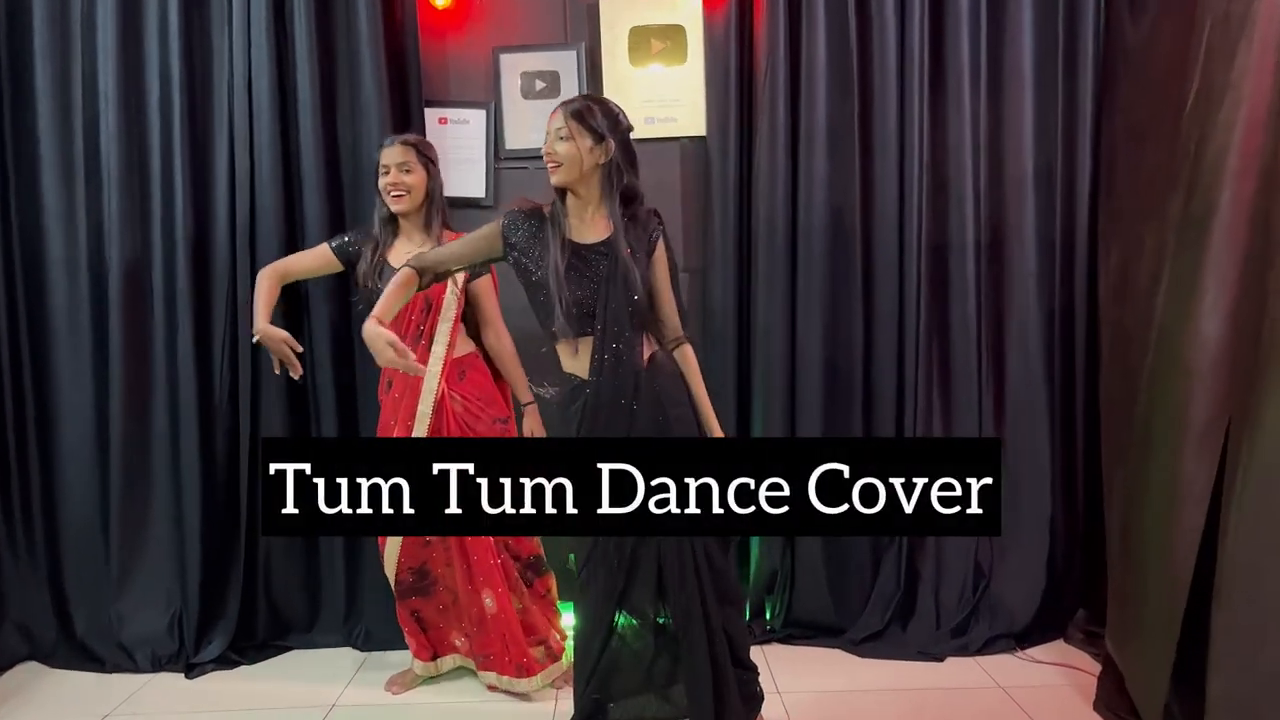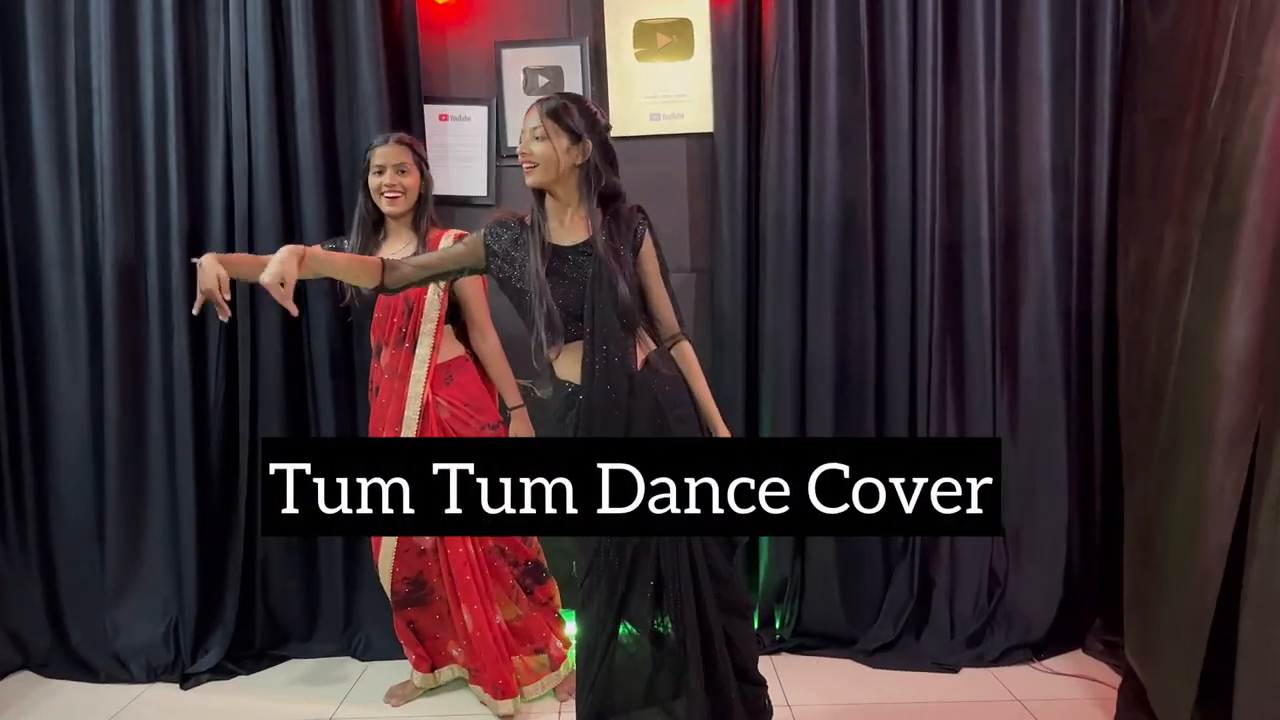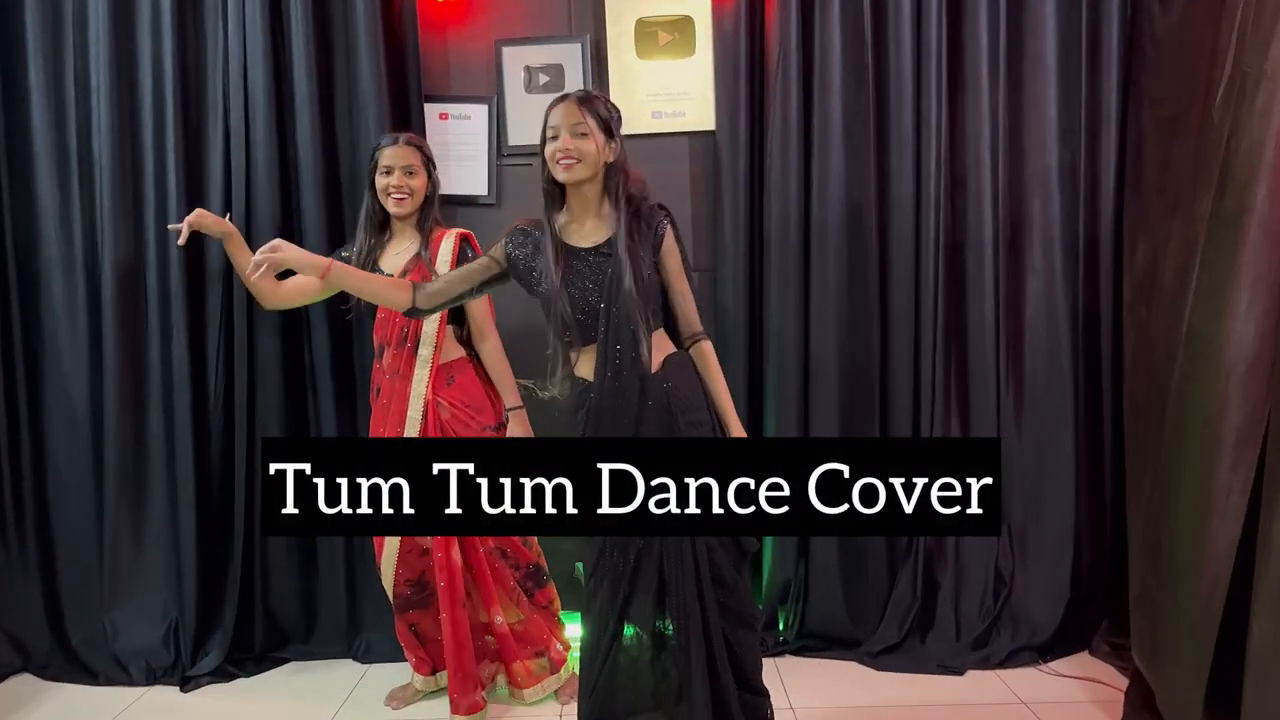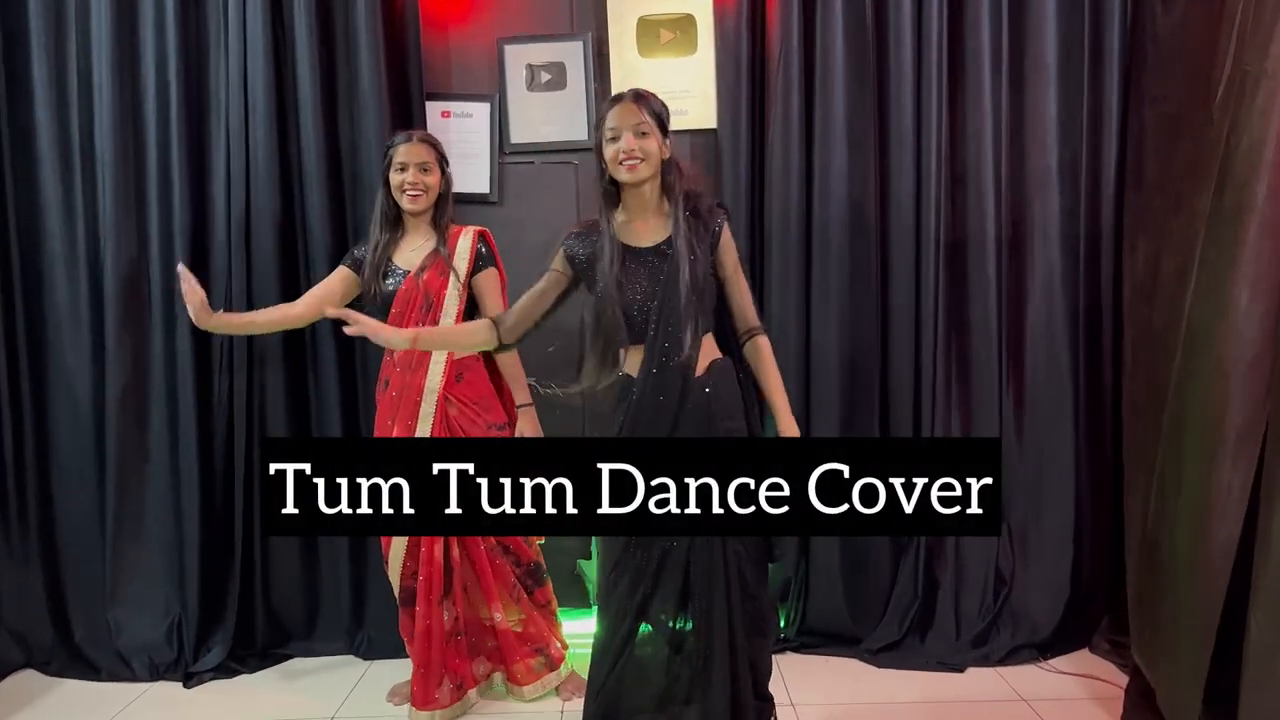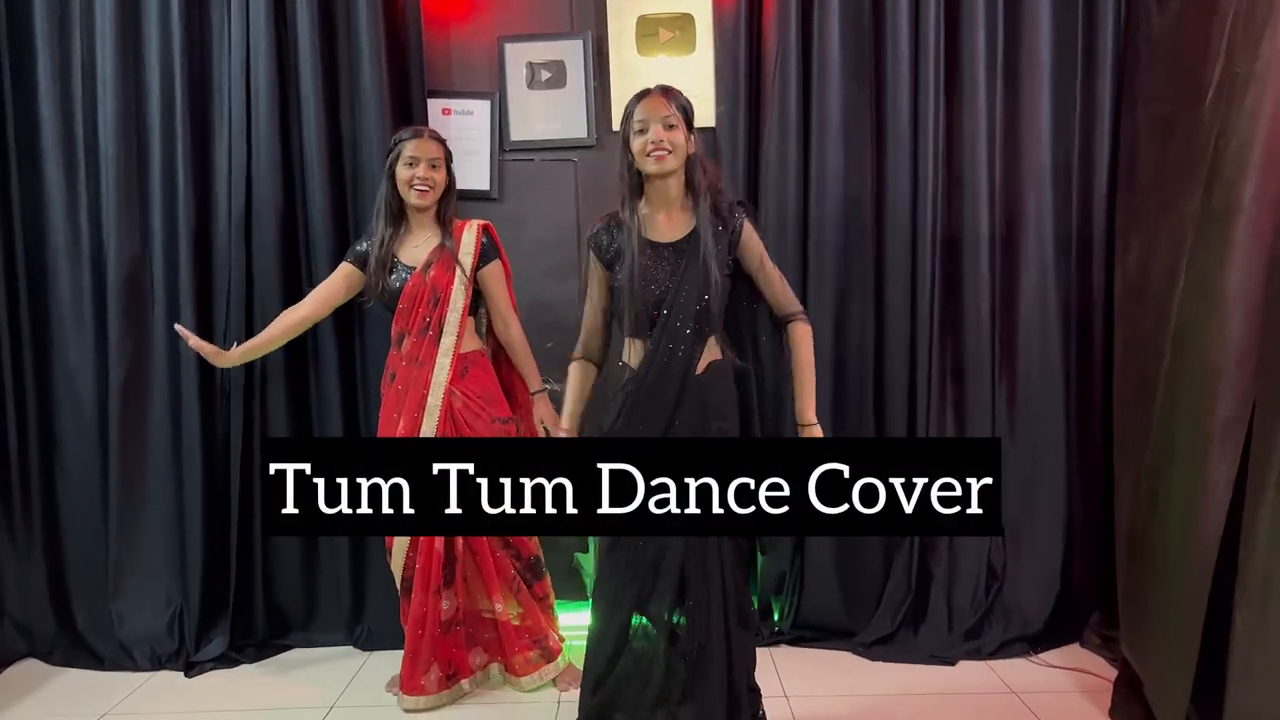
dt=0.3s
person 1, frame 1
left shoulder: (643, 229)
right shoulder: (527, 228)
left elbow: (674, 336)
right elbow: (421, 267)
left wrist: (713, 430)
right wrist: (375, 322)
left hip: (660, 401)
right hip: (590, 410)
left knee: (694, 553)
right knee: (609, 562)
person 1, frame 2
left shoulder: (628, 226)
right shoulder: (508, 240)
left elbow: (672, 333)
right elbow: (391, 273)
left wrist: (718, 428)
right wrist: (302, 253)
left hip: (661, 407)
right hip: (592, 418)
left knee: (699, 567)
right knee: (610, 576)
person 1, frame 3
left shoulder: (649, 224)
right shoulder: (529, 243)
left elbow: (693, 334)
right elbow: (420, 297)
left wrist: (735, 431)
right wrist: (312, 261)
left hip: (676, 409)
right hip: (604, 418)
left knee: (704, 572)
right knee: (616, 580)
person 1, frame 4
left shoulder: (705, 224)
right shoulder: (588, 243)
left elbow: (749, 331)
right elbow: (504, 328)
left wrist: (786, 429)
right wrist: (400, 337)
left hip: (713, 411)
right hip: (641, 416)
left knee: (723, 573)
right knee: (636, 577)
person 1, frame 5
left shoulder: (728, 222)
right shoulder: (609, 237)
left elbow: (792, 317)
right elbow: (589, 348)
left wrist: (807, 421)
right wrist: (565, 435)
left hip: (707, 408)
right hip: (630, 411)
left knee: (715, 569)
right knee: (627, 571)
person 2, frame 1
right shoulder: (364, 248)
left elbow: (494, 333)
right elbow: (272, 273)
left wrist: (529, 404)
right wrist: (262, 324)
left hip: (467, 398)
right hip: (402, 403)
left knee: (494, 526)
right knee: (409, 531)
left ankle: (533, 651)
right ankle: (432, 651)
person 2, frame 2
left shoulder: (451, 246)
right shoulder: (356, 251)
left elbow: (483, 334)
right elbow: (264, 267)
left wrist: (517, 409)
right wrist: (217, 261)
left hip: (457, 403)
right hip: (392, 408)
left knee: (490, 534)
right knee: (405, 543)
left ankle: (544, 659)
right ankle: (433, 662)
person 2, frame 3
left shoulder: (456, 246)
right shoulder: (361, 253)
left elbow: (486, 335)
right elbow: (273, 294)
left wrist: (515, 411)
right wrist: (225, 232)
left hip: (457, 404)
right hip: (394, 410)
left knee: (492, 538)
right knee: (407, 546)
left ankle: (544, 662)
right ankle: (434, 666)
person 2, frame 4
left shoulder: (470, 245)
right shoulder: (372, 254)
right elbow: (302, 311)
left wrist: (525, 407)
right wrist: (219, 320)
left hip: (467, 402)
right hip: (402, 406)
left knee: (495, 534)
right knee: (415, 542)
left ankle: (543, 660)
right ankle: (440, 668)
person 2, frame 5
left shoulder: (474, 238)
right shoulder: (374, 249)
left elbow: (505, 323)
right elbow: (307, 310)
left wrist: (537, 392)
right wrist: (231, 355)
left hip: (472, 395)
right hip: (406, 400)
left knee: (496, 525)
right knee: (418, 533)
left ankle: (538, 651)
right ankle: (440, 660)
